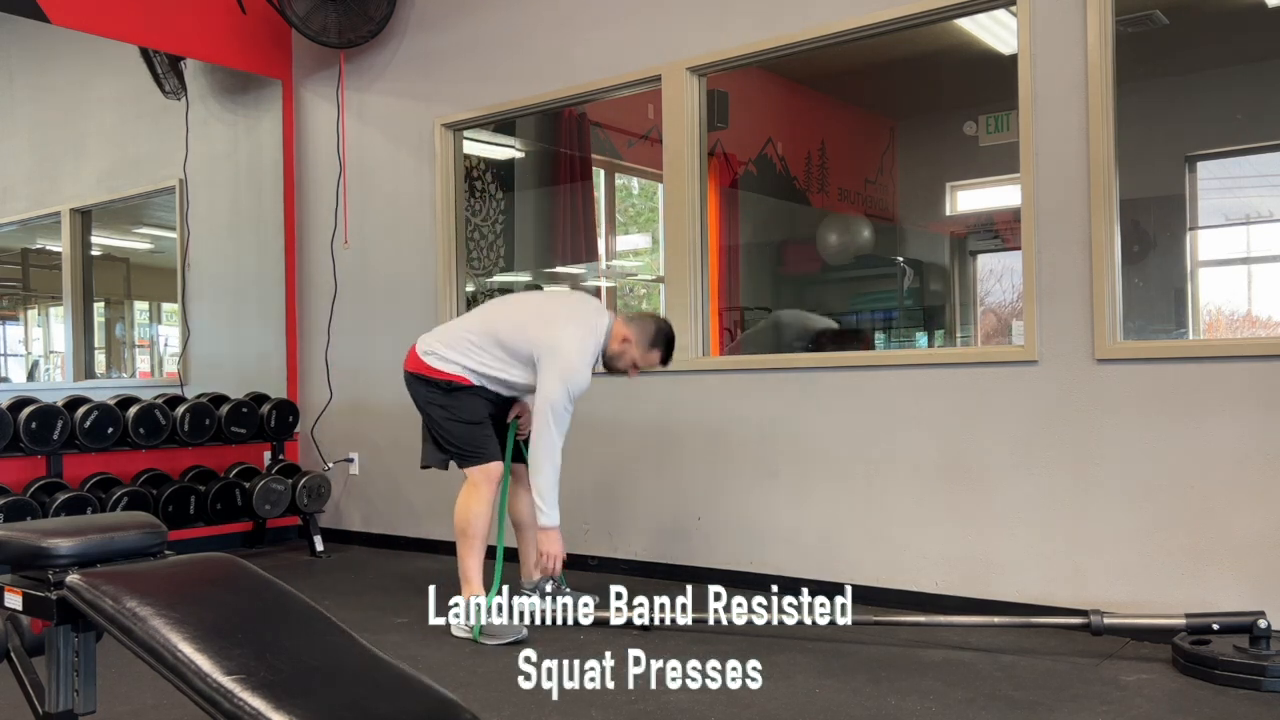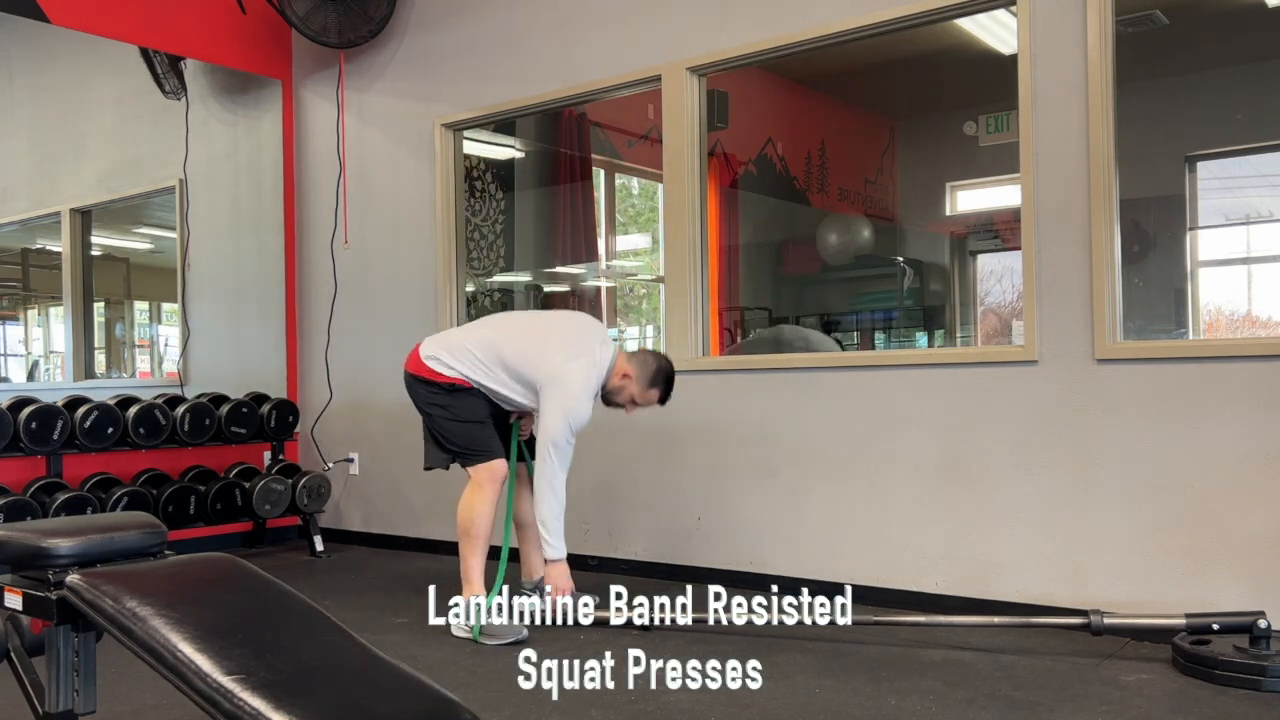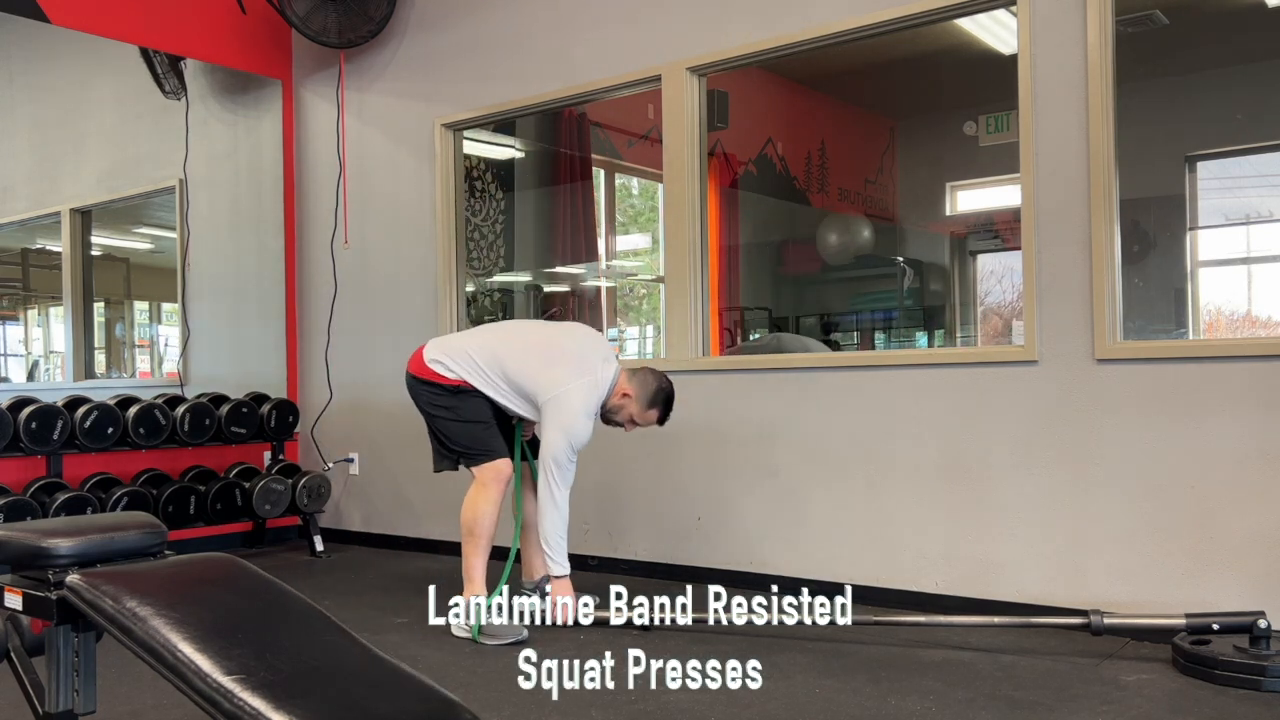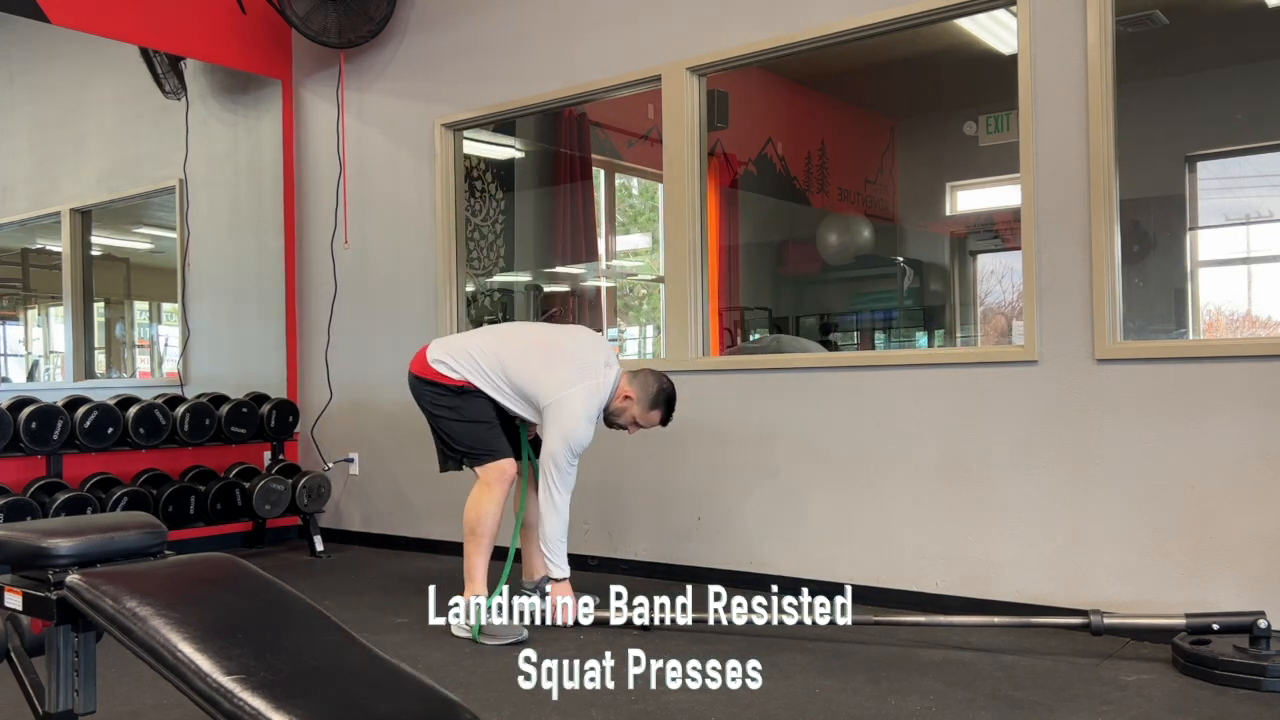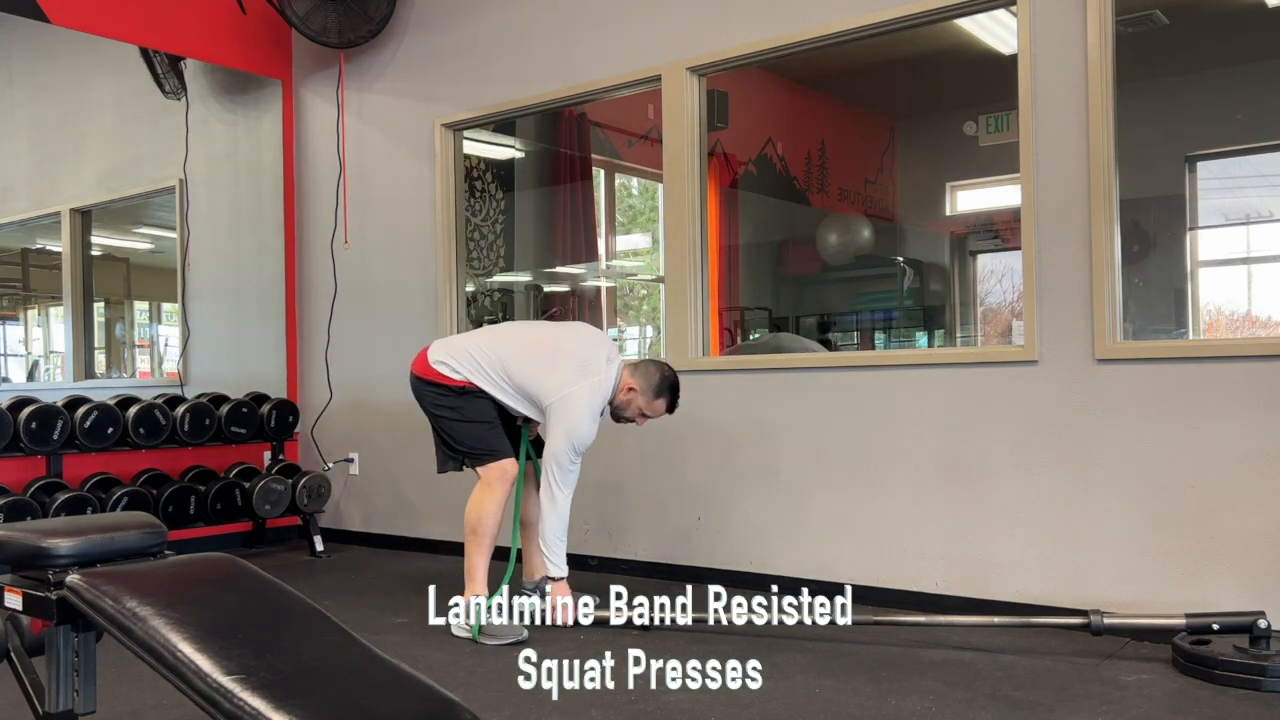
dt=0.1s
person 1, frame 1
left shoulder: (592, 317)
right shoulder: (574, 355)
right elbow: (547, 444)
left wrist: (527, 400)
right wrist: (549, 526)
left hip: (476, 374)
right hip: (437, 370)
left knee: (523, 470)
right knee: (487, 471)
left ankle: (535, 582)
right ankle: (471, 607)
person 1, frame 2
left shoulder: (601, 341)
right shoulder: (574, 389)
right elbow: (553, 476)
left wrist: (530, 407)
right wrist: (556, 558)
left hip: (473, 371)
right hip: (438, 373)
left knee: (530, 464)
right knee: (491, 471)
left ankle: (535, 583)
person 1, frame 3
left shoulder: (603, 354)
right shoulder: (574, 409)
right elbow: (555, 492)
right wrist: (560, 575)
left hip: (475, 375)
right hip: (440, 376)
left knee: (532, 467)
right knee: (496, 471)
left ankle: (536, 584)
right ankle: (473, 607)
person 1, frame 4
left shoulder: (605, 356)
right shoulder: (576, 410)
right elbow: (555, 495)
right wrist: (560, 577)
left hip: (470, 369)
right hip: (442, 375)
left knee: (536, 466)
right knee: (500, 471)
left ankle: (535, 584)
right ankle: (473, 608)
person 1, frame 5
left shoulder: (606, 350)
right shoulder: (579, 408)
right elbow: (557, 492)
right wrist: (559, 576)
left hip: (469, 370)
right hip: (443, 376)
left knee: (538, 467)
right knee: (501, 471)
left ankle: (536, 583)
right ankle: (474, 607)
